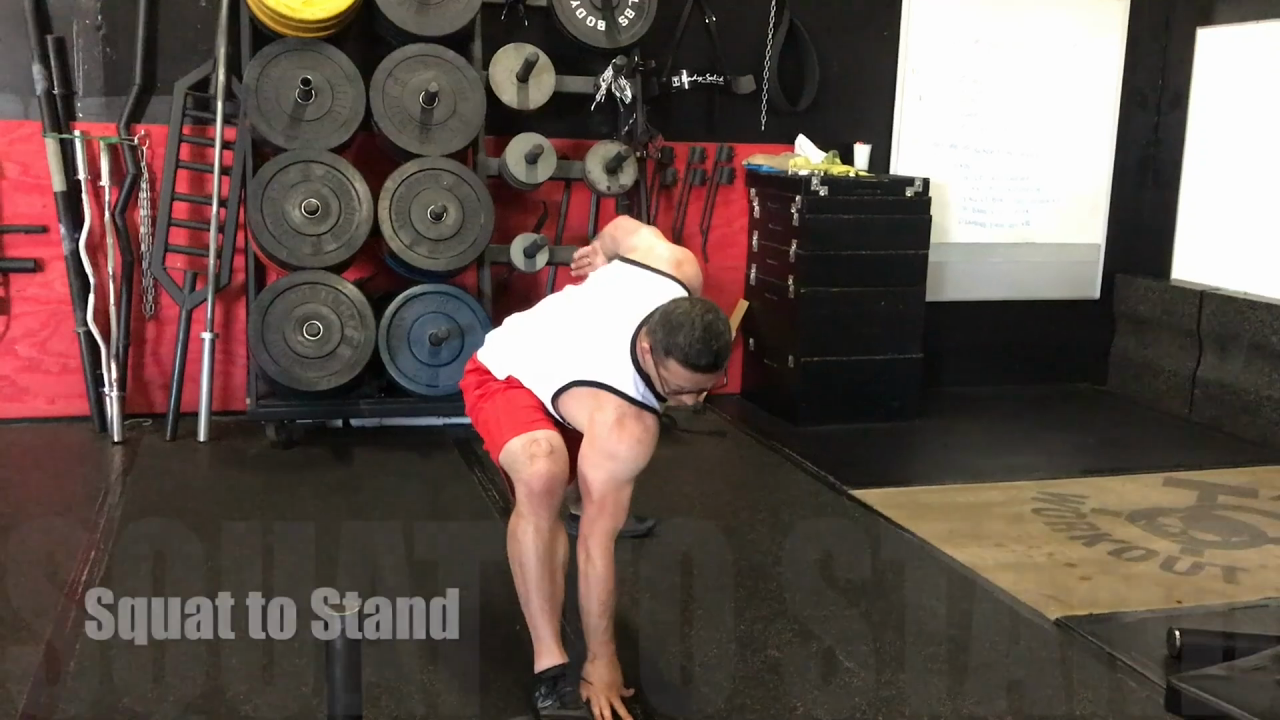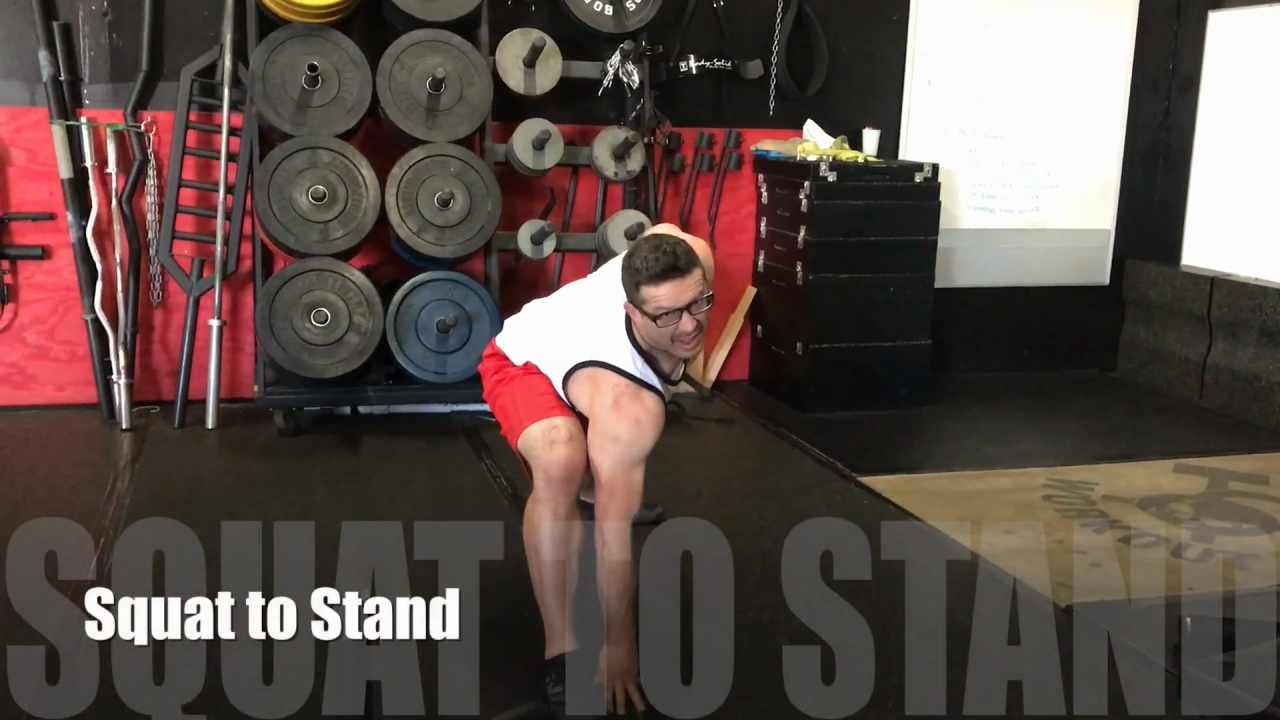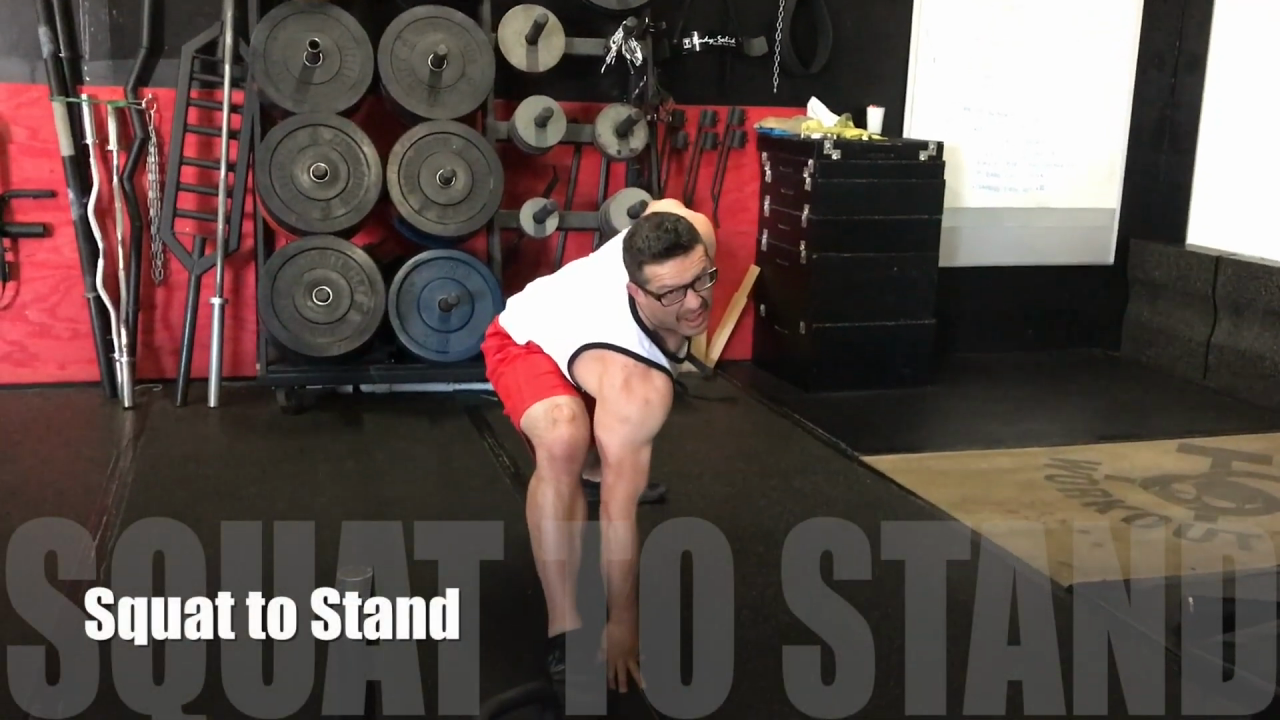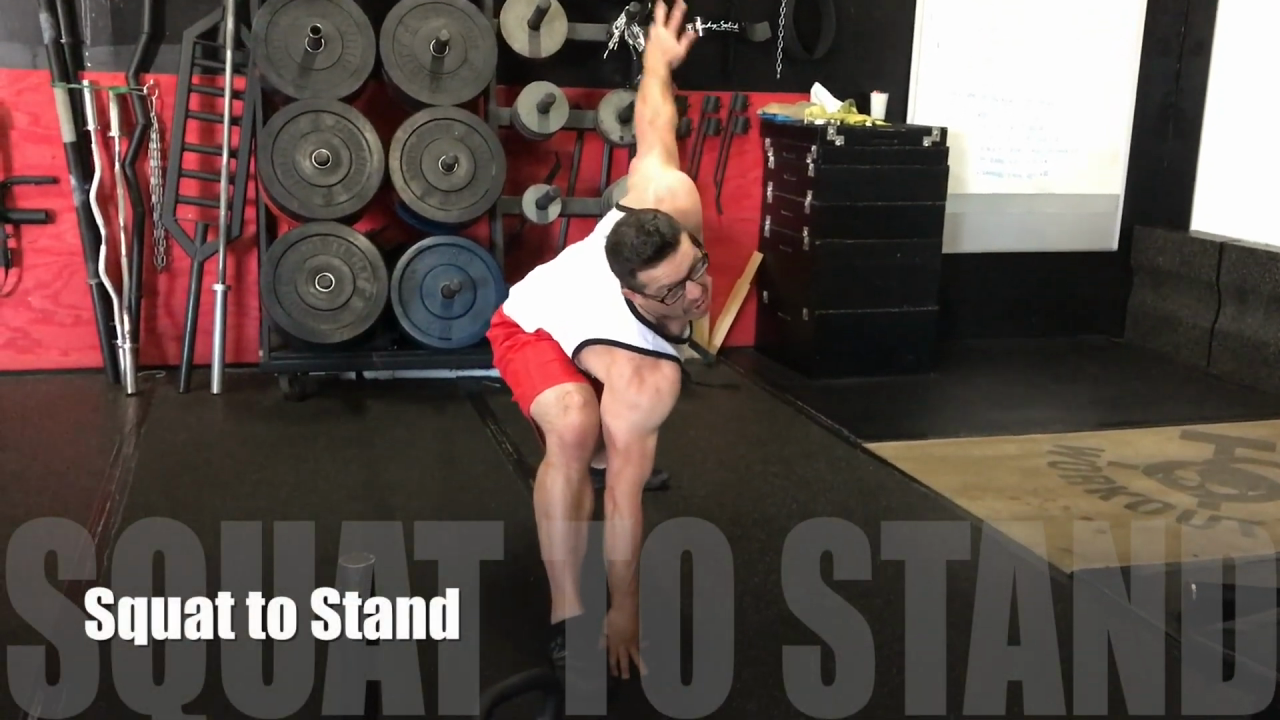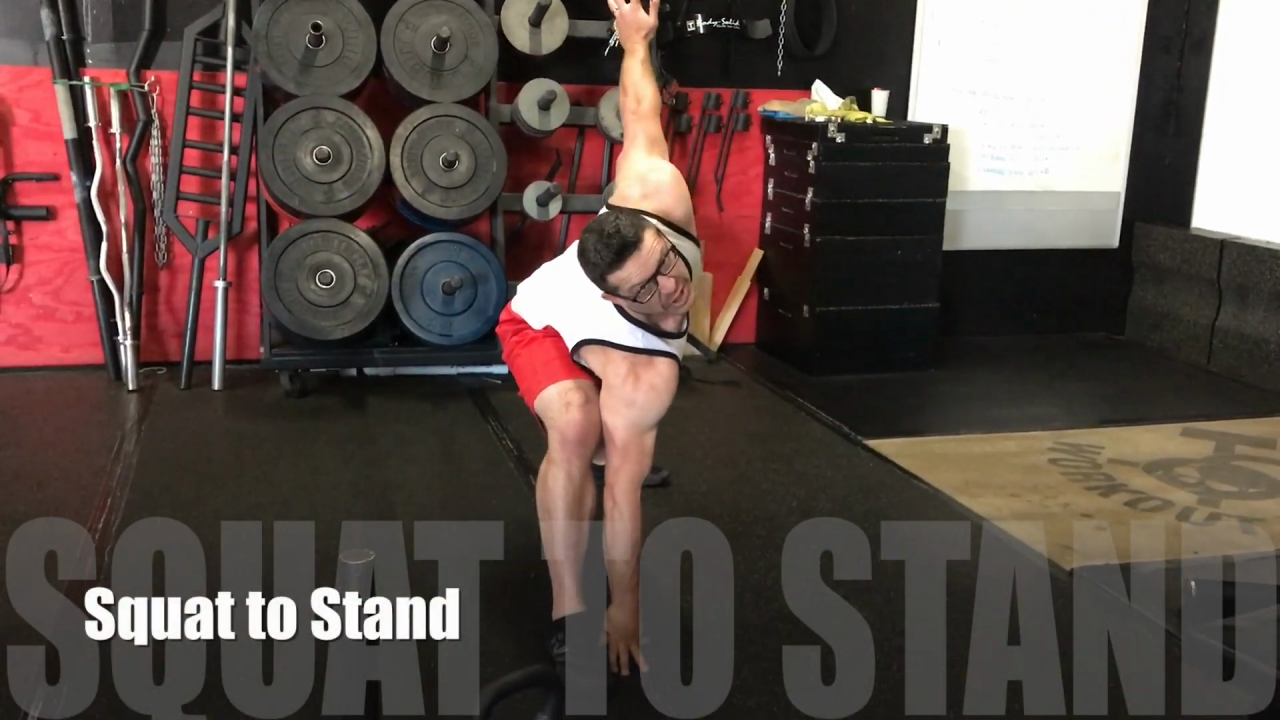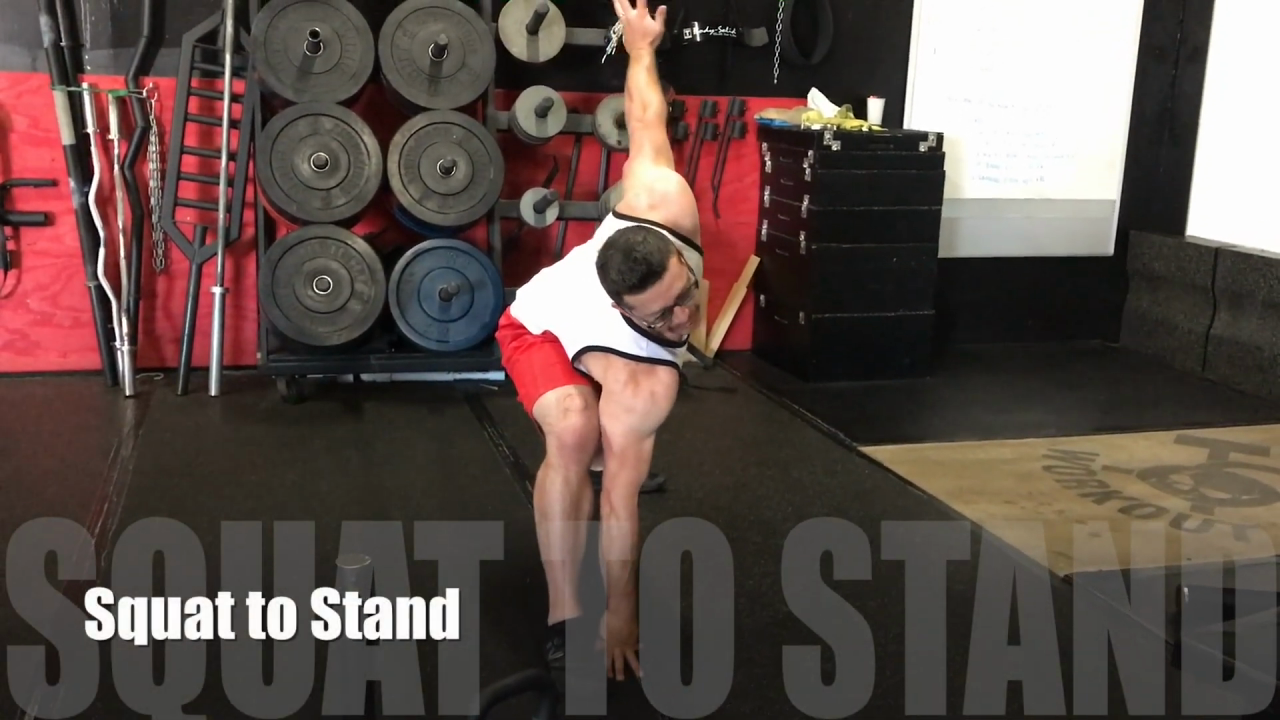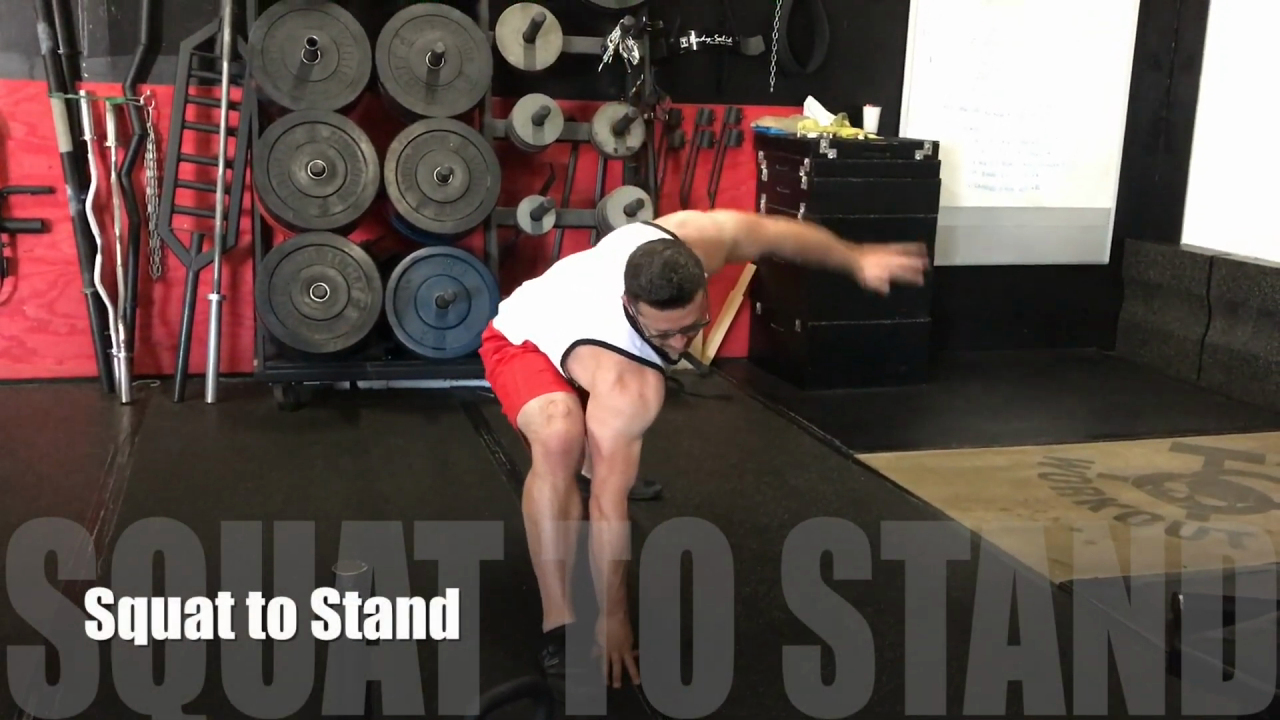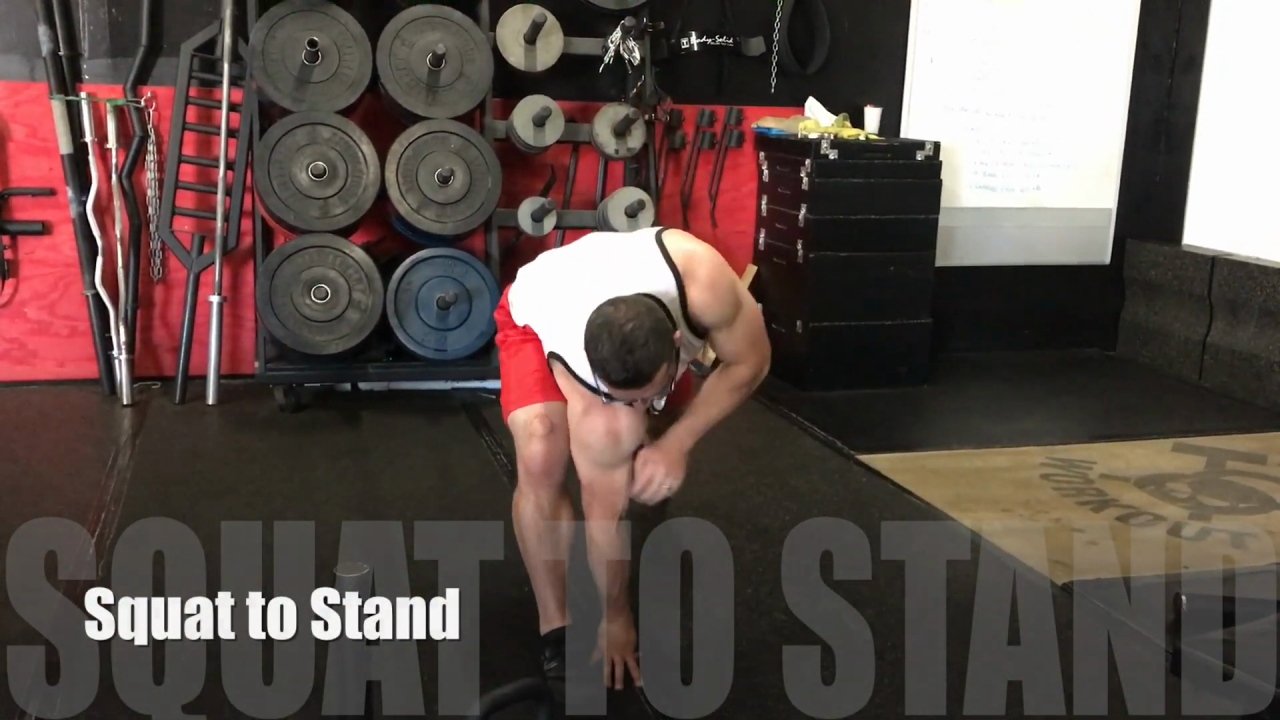
dt=0.5s
person 1, frame 1
left shoulder: (677, 267)
right shoulder: (623, 424)
left elbow: (621, 224)
right elbow: (596, 543)
left wrist: (603, 249)
right wrist: (601, 661)
left hip: (554, 345)
right hip: (505, 375)
right knee: (542, 477)
left ankle: (581, 484)
right ankle: (551, 666)
person 1, frame 2
left shoulder: (690, 258)
right shoulder: (625, 401)
left elbow: (661, 230)
right elbow: (613, 529)
right wrist: (620, 647)
left hip: (571, 331)
right hip: (524, 360)
right knee: (561, 463)
left ankle: (595, 480)
right ankle: (562, 652)
person 1, frame 3
left shoulder: (688, 233)
right shoulder: (634, 384)
left elbow: (661, 205)
right elbow: (618, 509)
right wrist: (622, 626)
left hip: (574, 312)
right hip: (527, 340)
right knee: (565, 442)
left ankle: (597, 459)
right ankle: (564, 630)
person 1, frame 4
left shoulder: (668, 201)
right shoulder: (645, 373)
left elbow: (653, 125)
right elbow: (623, 495)
left wrist: (659, 59)
right wrist: (624, 613)
left hip: (569, 296)
right hip: (530, 325)
left knee: (621, 436)
right knee: (575, 431)
left ankle: (605, 441)
right ankle: (568, 614)
person 1, frame 5
left shoulder: (657, 196)
right shoulder: (643, 371)
left elbow: (640, 115)
right elbow: (622, 490)
right wrist: (625, 612)
left hip: (564, 292)
right hip: (541, 324)
left knee: (625, 433)
right knee: (578, 429)
left ankle: (610, 434)
right ankle: (569, 613)
person 1, frame 6
left shoulder: (665, 210)
right shoulder: (643, 379)
left elbow: (645, 127)
right elbow: (618, 497)
right wrist: (621, 616)
left hip: (575, 296)
right hip: (538, 326)
left knee: (624, 437)
right knee: (576, 435)
right ankle: (565, 616)
person 1, frame 7
left shoulder: (685, 242)
right shoulder: (626, 379)
left elbow: (760, 231)
right elbow: (606, 504)
left wrist: (857, 259)
right wrist: (614, 619)
left hip: (570, 308)
right hip: (521, 338)
right knee: (559, 433)
right ankle: (558, 624)
person 1, frame 8
left shoulder: (698, 278)
right shoulder: (590, 394)
left elbow: (749, 361)
right elbow: (604, 512)
left wrist: (674, 445)
right wrist: (616, 621)
right hip: (536, 311)
left knee: (686, 426)
right knee: (540, 459)
right ankle: (555, 626)
